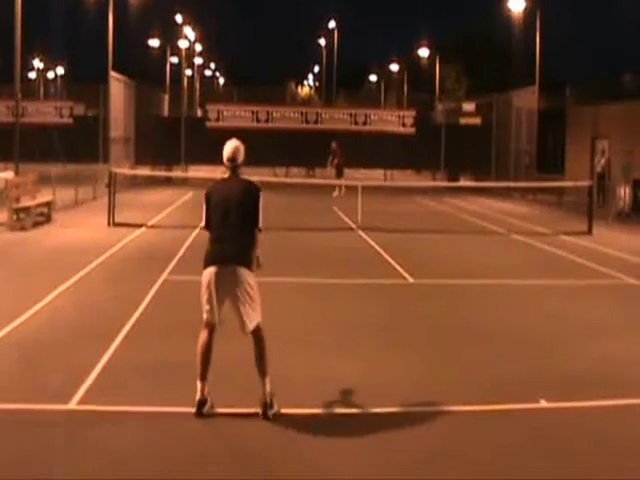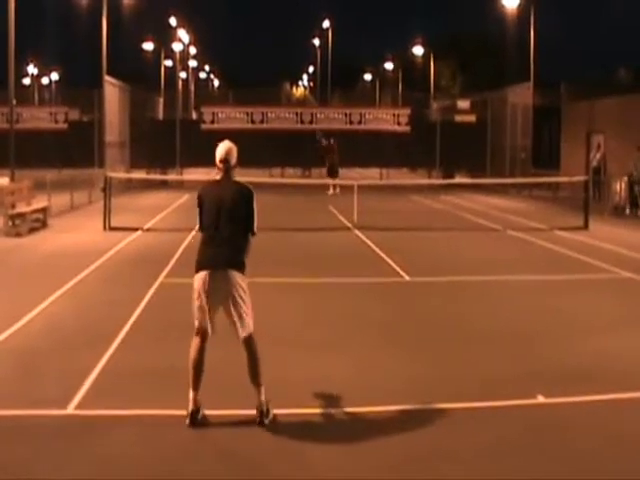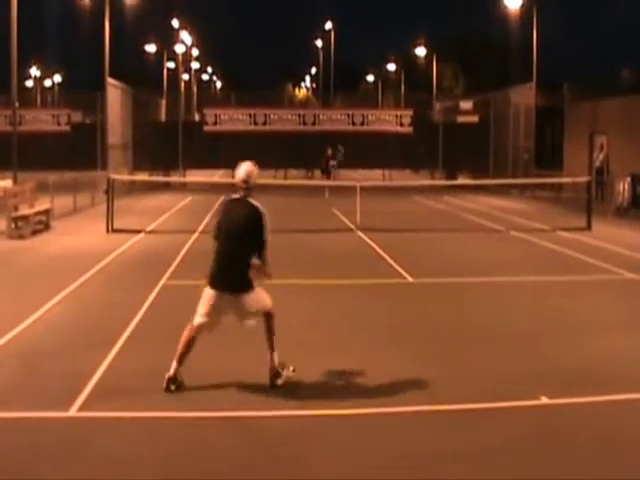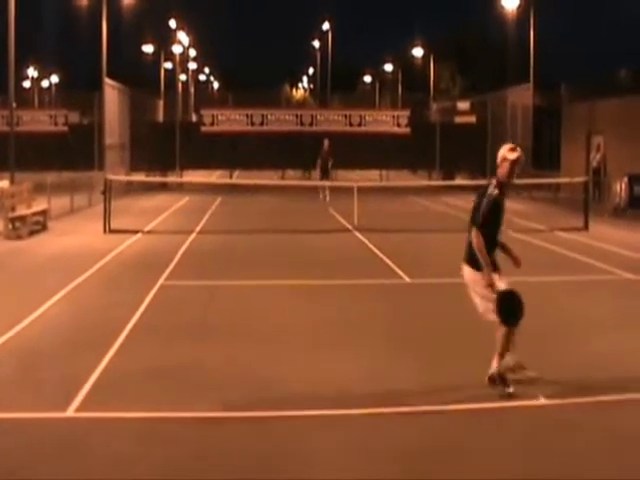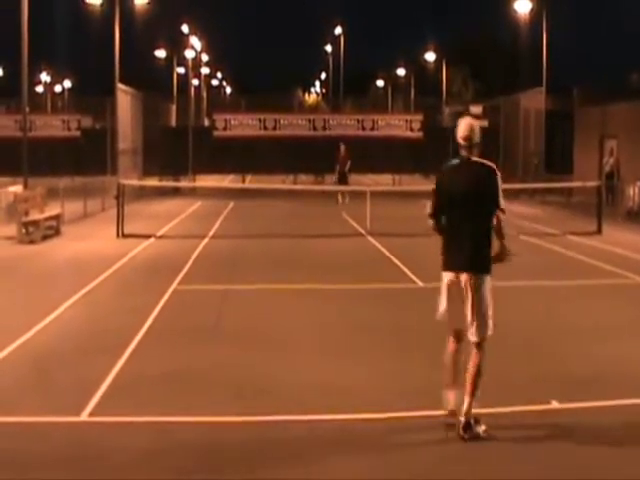
dt=1s
person 1, frame 1
left shoulder: (211, 191)
right shoulder: (252, 190)
right elbow: (254, 232)
right wrist: (252, 259)
left hip: (213, 263)
right hip: (240, 264)
left knee: (208, 327)
right knee: (256, 328)
left ankle: (201, 394)
right ankle: (266, 395)
person 1, frame 2
left shoulder: (204, 191)
right shoulder: (245, 192)
right elbow: (248, 238)
left hip: (205, 267)
right hip: (232, 268)
left knee: (200, 335)
right knee: (248, 338)
left ankle: (194, 404)
right ankle: (262, 404)
person 1, frame 3
left shoulder: (226, 206)
right shoulder: (256, 212)
right elbow: (261, 253)
right wrist: (263, 268)
left hip: (216, 281)
right hip: (240, 285)
left knee: (195, 327)
right knee: (268, 311)
left ankle: (173, 374)
right ankle: (275, 370)
person 1, frame 4
left shoulder: (499, 191)
right shoulder: (491, 194)
right elbow: (476, 234)
left wrist: (507, 250)
right wrist: (488, 272)
left hip: (485, 264)
right hip: (478, 268)
left ankle: (509, 360)
right ankle: (496, 372)
person 1, frame 5
left shoulder: (444, 174)
right shoulder: (488, 171)
left elbow: (435, 222)
right elbow: (496, 219)
right wrist: (501, 245)
left hip: (450, 266)
right hip: (476, 268)
left knee: (454, 336)
right knee: (477, 344)
left ankle: (451, 402)
right ankle: (467, 418)
